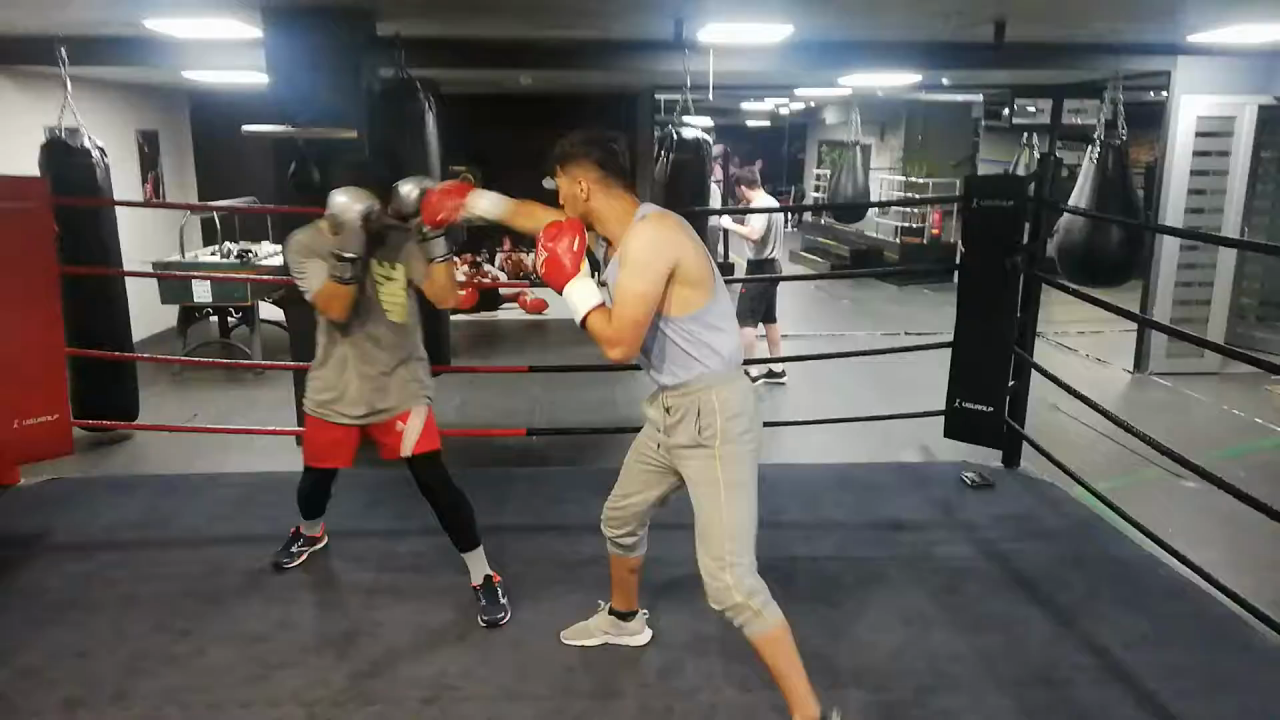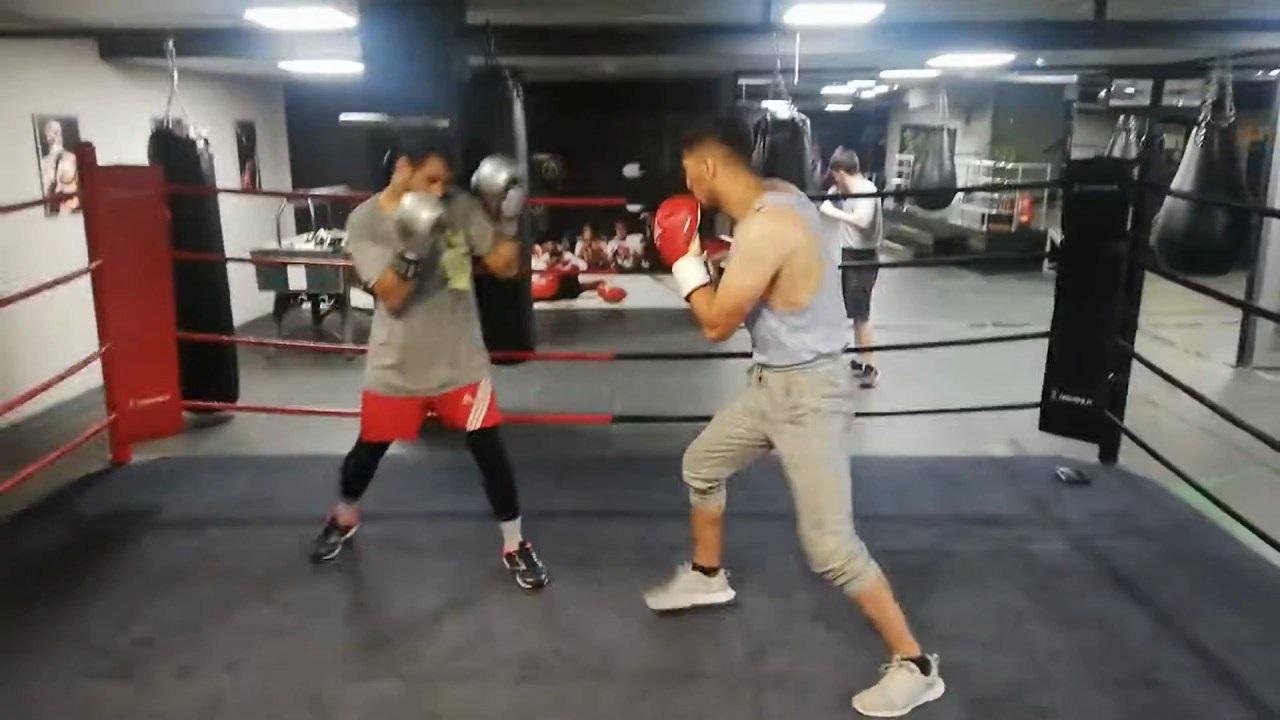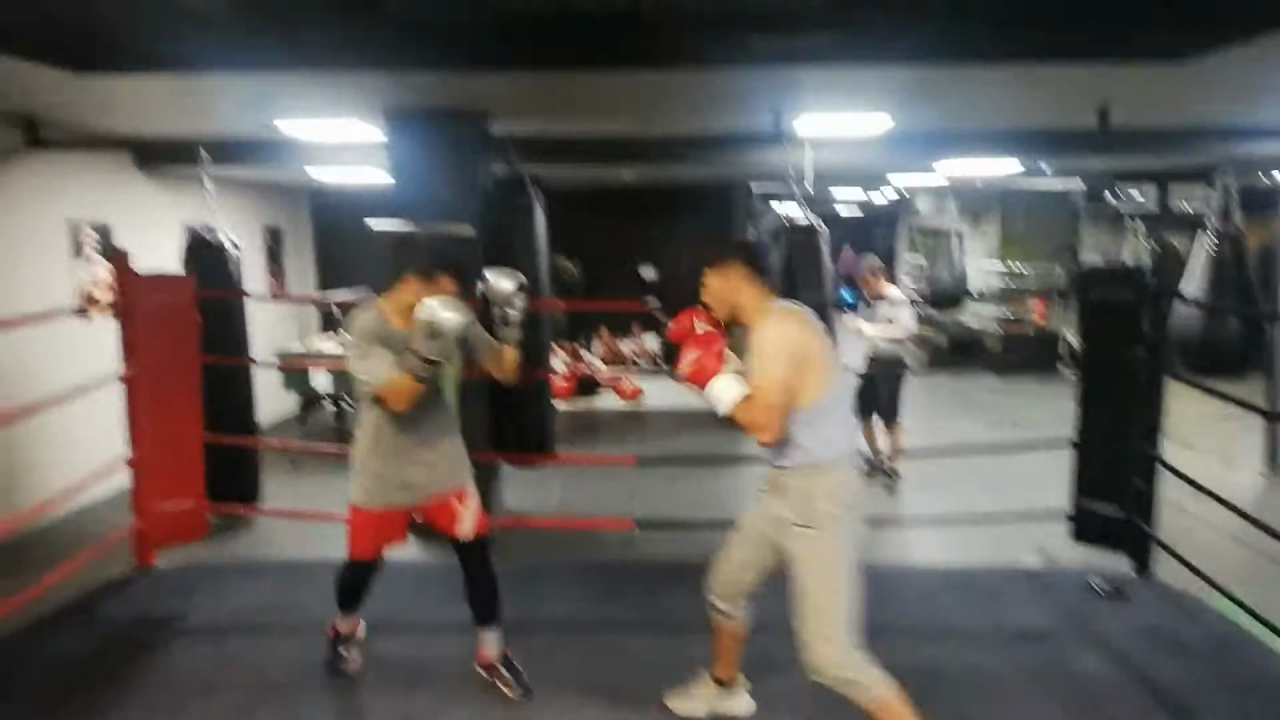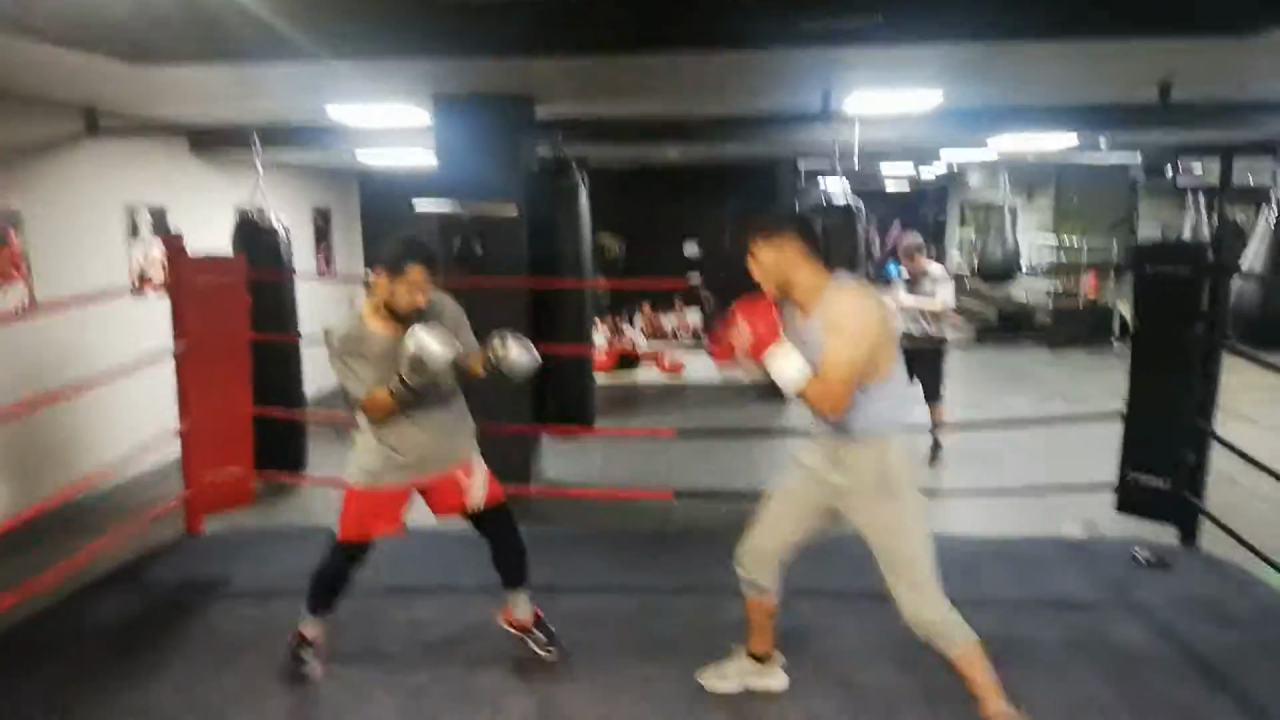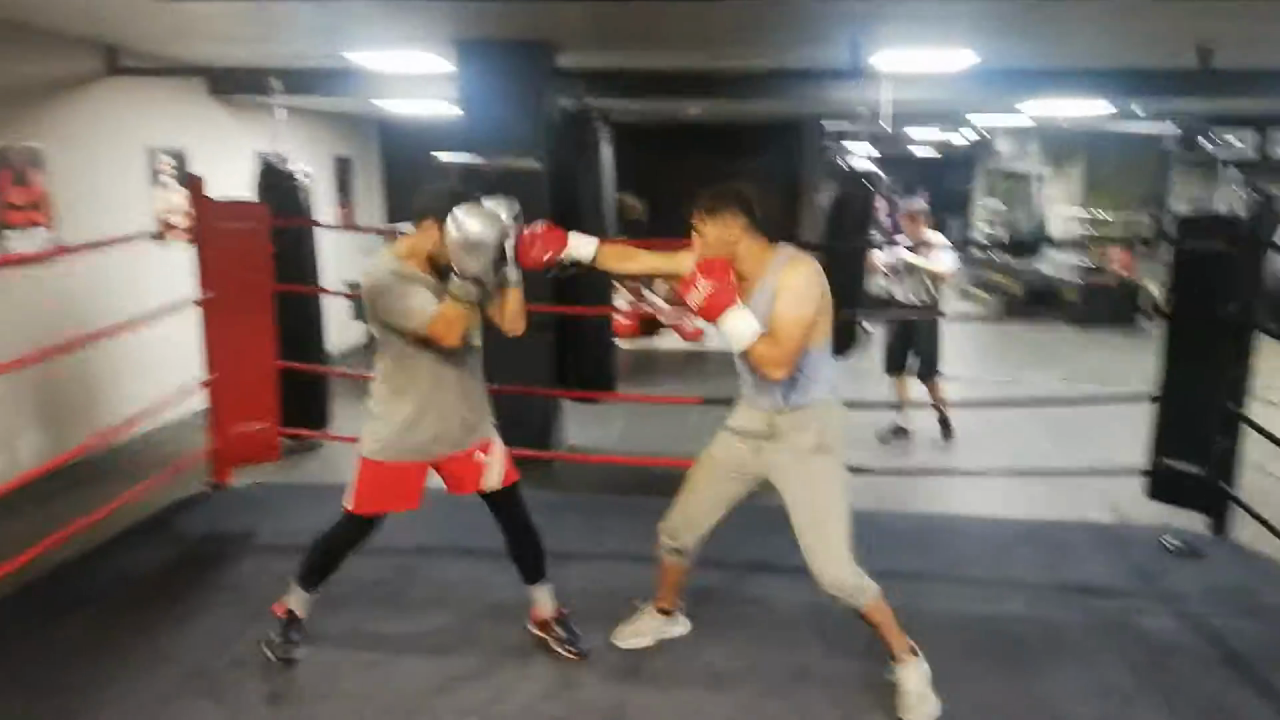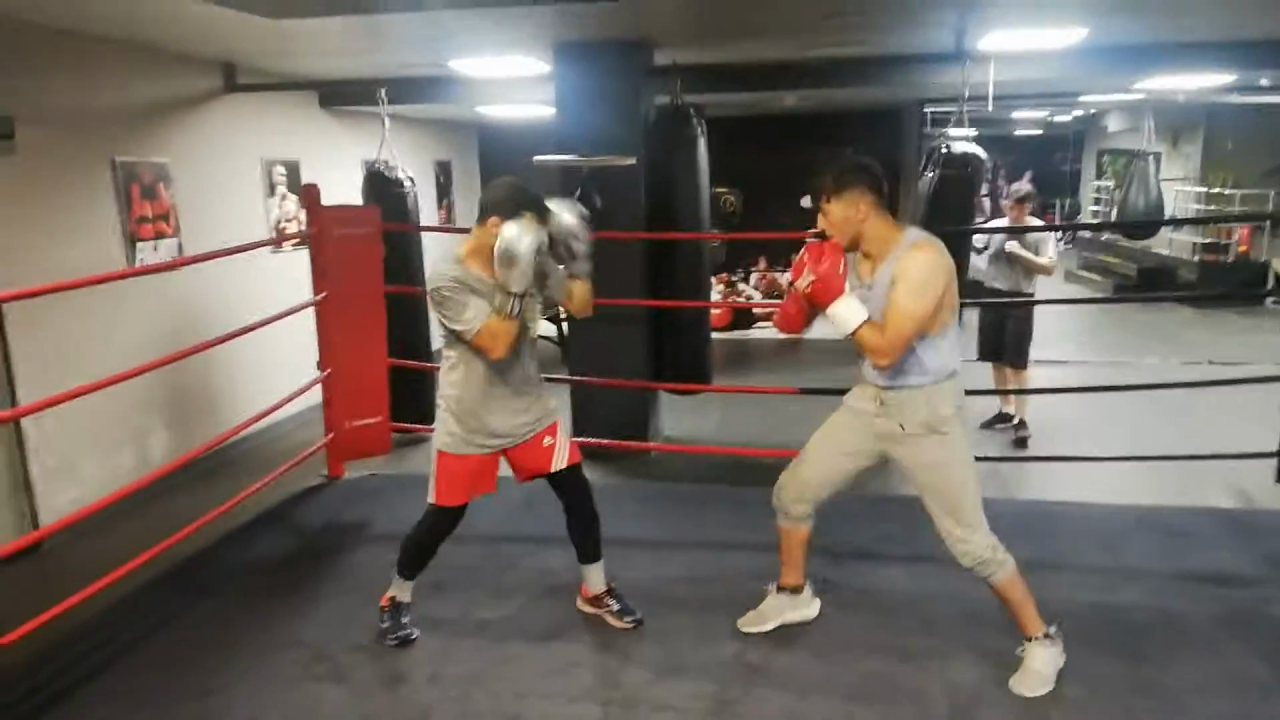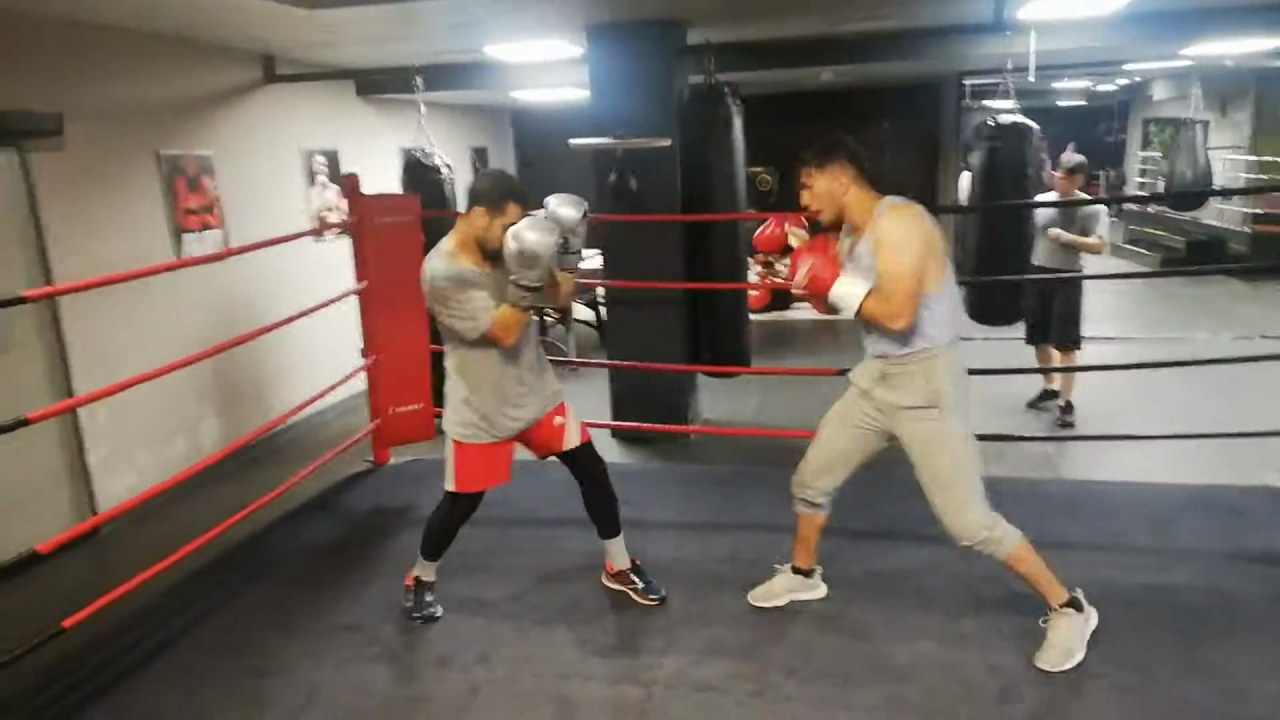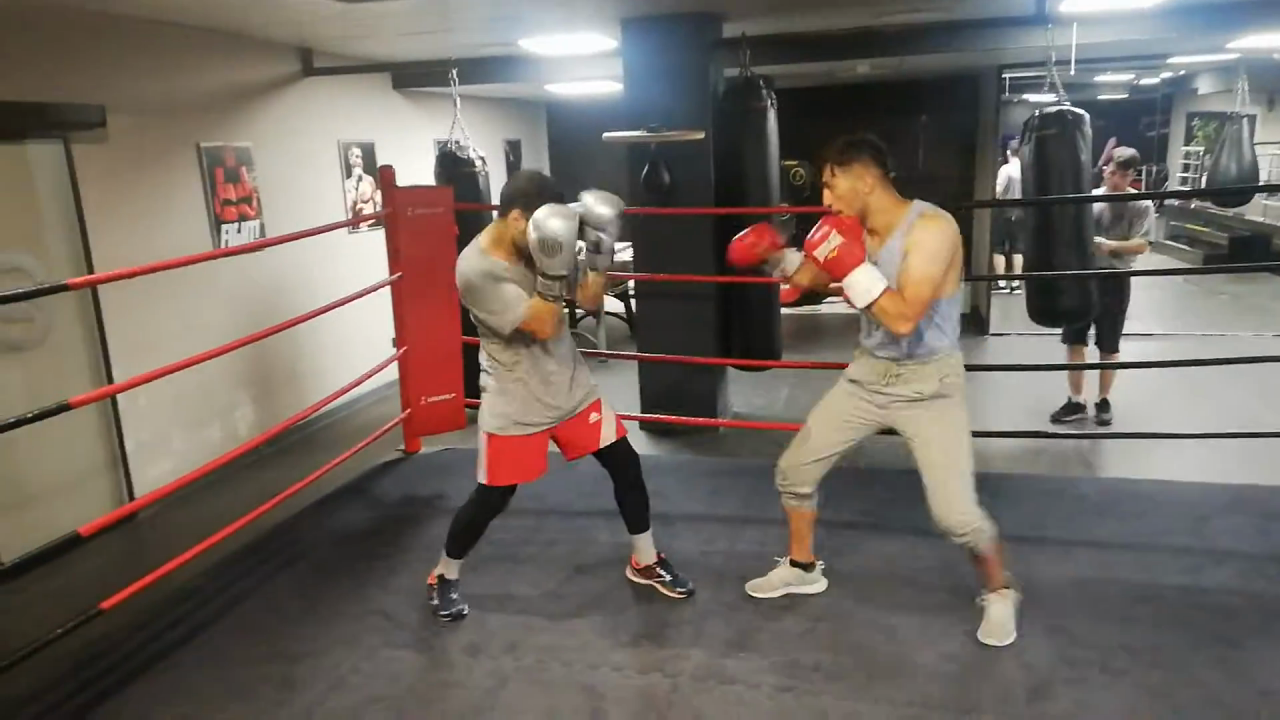
dt=0.4s
person 1, frame 1
left shoulder: (651, 237)
right shoulder: (623, 223)
left elbow: (620, 344)
right elbow: (541, 220)
left wrist: (571, 279)
right wrist: (469, 199)
left hip: (714, 411)
right hip: (672, 407)
left knee: (730, 582)
right knee: (620, 517)
right ankle: (624, 617)
person 1, frame 2
left shoulder: (765, 230)
right shoulder: (778, 199)
left elbow: (717, 325)
left wrist: (684, 257)
right wrist: (712, 247)
left hip: (808, 393)
right hip: (774, 381)
left knee: (830, 544)
right knee: (702, 462)
left ankle: (915, 665)
right ankle: (706, 575)
person 1, frame 3
left shoulder: (778, 331)
right shoulder: (777, 325)
left elbow: (765, 428)
right elbow: (764, 404)
left wrist: (715, 377)
right wrist: (704, 358)
left hip: (820, 495)
right hip: (785, 490)
left knee: (829, 656)
right knee: (724, 588)
person 1, frame 4
left shoulder: (852, 306)
right shoulder: (793, 304)
left elbow: (830, 402)
left wrist: (771, 347)
right wrist: (752, 344)
left hip: (880, 463)
right hip: (824, 457)
left knee: (924, 609)
right knee: (753, 559)
right ankle: (760, 660)
person 1, frame 5
left shoulder: (798, 273)
right shoulder: (718, 267)
left elbow: (778, 366)
right elbow: (637, 261)
left wrist: (725, 310)
right wrist: (565, 244)
left hip: (807, 432)
right hip: (749, 424)
left knee: (834, 570)
right knee: (679, 531)
left ankle: (908, 660)
right ankle: (666, 613)
person 1, frame 6
left shoulder: (921, 259)
right shoulder: (865, 254)
left elbow: (885, 352)
left wrist: (833, 296)
right wrist: (813, 298)
left hip: (925, 409)
right hip: (870, 401)
left knee: (969, 540)
right knee: (793, 488)
left ankle: (1041, 640)
right ankle: (791, 592)
person 1, frame 7
left shoulder: (901, 222)
right shoulder: (853, 232)
left elbow: (899, 316)
right elbow: (835, 297)
left wrist: (830, 277)
right wrist: (798, 255)
left hip: (928, 383)
right hip: (876, 379)
left knee: (968, 522)
right knee: (810, 480)
left ankle: (1066, 608)
right ankle: (802, 574)
person 1, frame 8
left shoulder: (932, 227)
right shoulder: (853, 227)
left elbow: (903, 321)
right elbow: (810, 277)
left wrist: (851, 265)
right wrist: (775, 252)
left hip: (929, 383)
right hip: (868, 375)
left knee: (955, 513)
right knee: (797, 469)
left ankle: (999, 590)
right ankle: (801, 567)
person 2, frame 1
left shoulder: (402, 236)
right shoulder: (306, 243)
left elbow: (446, 298)
right elbow: (334, 311)
left wrist: (433, 236)
right wrist: (347, 249)
left hip: (399, 384)
right hip: (336, 388)
left knee: (434, 479)
right knee: (318, 473)
left ankle: (483, 577)
right ankle: (309, 531)
person 2, frame 2
left shoulder: (461, 208)
right shoulder: (366, 221)
left elbow: (505, 267)
right elbow: (391, 297)
left wrist: (507, 218)
right wrist: (408, 248)
left hip: (461, 360)
right hip: (396, 363)
left knee: (489, 450)
right knee: (369, 449)
left ankle: (515, 545)
right ankle: (343, 519)
person 2, frame 3
left shoulder: (454, 319)
right shoulder: (365, 329)
left elbow: (506, 370)
right elbow: (398, 399)
left wrist: (509, 319)
right wrist: (432, 347)
left hip: (445, 468)
right hip: (382, 475)
left knee: (476, 556)
right knee: (363, 563)
left ankle: (492, 655)
right ankle: (347, 627)
person 2, frame 4
left shoulder: (443, 309)
right shoulder: (348, 337)
left elbow: (474, 363)
right elbow: (374, 409)
left wrist: (501, 355)
right wrist: (409, 377)
left hip: (450, 447)
right hip: (383, 458)
left knee: (501, 526)
right knee: (346, 551)
left ankle: (521, 615)
right ankle: (308, 633)
person 2, frame 5
left shoulder: (463, 266)
right shoulder: (385, 276)
left elbow: (514, 325)
right elbow: (448, 334)
left wrist: (507, 260)
right wrist: (470, 271)
left hip: (466, 421)
right hip: (399, 431)
left knee: (513, 512)
right knee: (356, 526)
left ankle: (546, 613)
right ankle: (292, 608)
person 2, frame 6
left shoulder: (528, 259)
right shoulder: (448, 280)
left elbow: (581, 306)
right elbow: (497, 347)
left wrist: (574, 252)
right wrist: (513, 287)
left hip: (529, 410)
right hip: (468, 424)
left knee: (578, 493)
right knee: (441, 518)
left ankle: (595, 591)
right ankle: (397, 598)
person 2, frame 7
left shoulder: (507, 248)
right shoulder: (442, 273)
left elbow: (561, 294)
right elbow: (507, 333)
left wrist: (565, 248)
right wrist: (528, 275)
left hip: (535, 392)
right hip: (479, 409)
left knee: (592, 469)
right knee: (461, 502)
left ankle: (620, 568)
right ankle: (421, 578)
person 2, frame 8
left shoulder: (536, 243)
right shoulder: (476, 271)
left elbow: (591, 297)
right elbow: (542, 328)
left wrist: (601, 246)
right wrist: (553, 267)
left hip: (570, 386)
right hip: (514, 401)
left knee: (625, 464)
right knee: (492, 496)
left ankle: (646, 562)
right ankle: (444, 576)
person 3, frame 1
left shoulder: (760, 206)
right shoulder: (773, 203)
left elbow: (754, 234)
left wrist: (729, 224)
left hip: (759, 267)
right hip: (771, 266)
left knee: (746, 319)
right knee: (769, 319)
left ankle: (748, 371)
right ankle: (776, 369)
person 3, frame 2
left shoulder: (866, 191)
right shoulder: (854, 191)
left elbow: (861, 222)
left wrist: (833, 212)
right wrist: (834, 201)
left hip: (862, 259)
right hip: (851, 256)
left knee: (860, 314)
right knee: (854, 312)
left ankle: (870, 367)
right ankle: (860, 360)
person 3, frame 3
left shoulder: (899, 300)
right shoulder: (870, 300)
left elbow: (907, 332)
left wrist: (874, 330)
right wrist: (858, 324)
left hip: (891, 365)
right hip: (873, 363)
left knee: (889, 420)
right knee: (862, 413)
left ankle: (893, 467)
right ankle: (877, 457)
person 3, frame 4
left shoulder: (939, 276)
right shoulder: (904, 276)
left elbow: (945, 307)
right elbow: (897, 302)
left wrist: (911, 301)
right wrist: (895, 301)
left hip: (931, 342)
right hip: (908, 339)
left knee: (932, 398)
left ankle: (936, 442)
person 3, frame 5
left shoulder: (940, 244)
right shoulder: (898, 243)
left elbow: (944, 273)
right elbow: (881, 268)
left wrist: (914, 259)
right wrist: (874, 259)
left hip: (925, 313)
left knee: (927, 372)
right knee: (896, 370)
left ankle: (943, 412)
right ankle: (901, 422)
person 3, frame 6
left shoulder: (1042, 232)
right shoulder: (994, 226)
left elbow: (1049, 267)
right elbow: (970, 246)
left wrist: (1021, 253)
left hip: (1019, 300)
right hip: (992, 296)
left knee: (1017, 362)
right knee: (997, 359)
left ankle: (1020, 420)
right ankle: (1006, 411)
person 3, frame 7
left shoulder: (1092, 208)
right shoulder: (1039, 201)
left elbow: (1098, 245)
left wrist: (1067, 237)
left hip: (1066, 280)
right hip: (1036, 276)
left knee: (1066, 345)
right knee: (1038, 340)
left ankle: (1066, 403)
right ankle: (1051, 387)
person 3, frame 8
left shoulder: (1141, 205)
left elbow: (1141, 245)
left wrist: (1107, 245)
left hip: (1115, 281)
left knee: (1108, 348)
right knee: (1075, 342)
left ankle: (1103, 401)
right ankle: (1076, 401)
